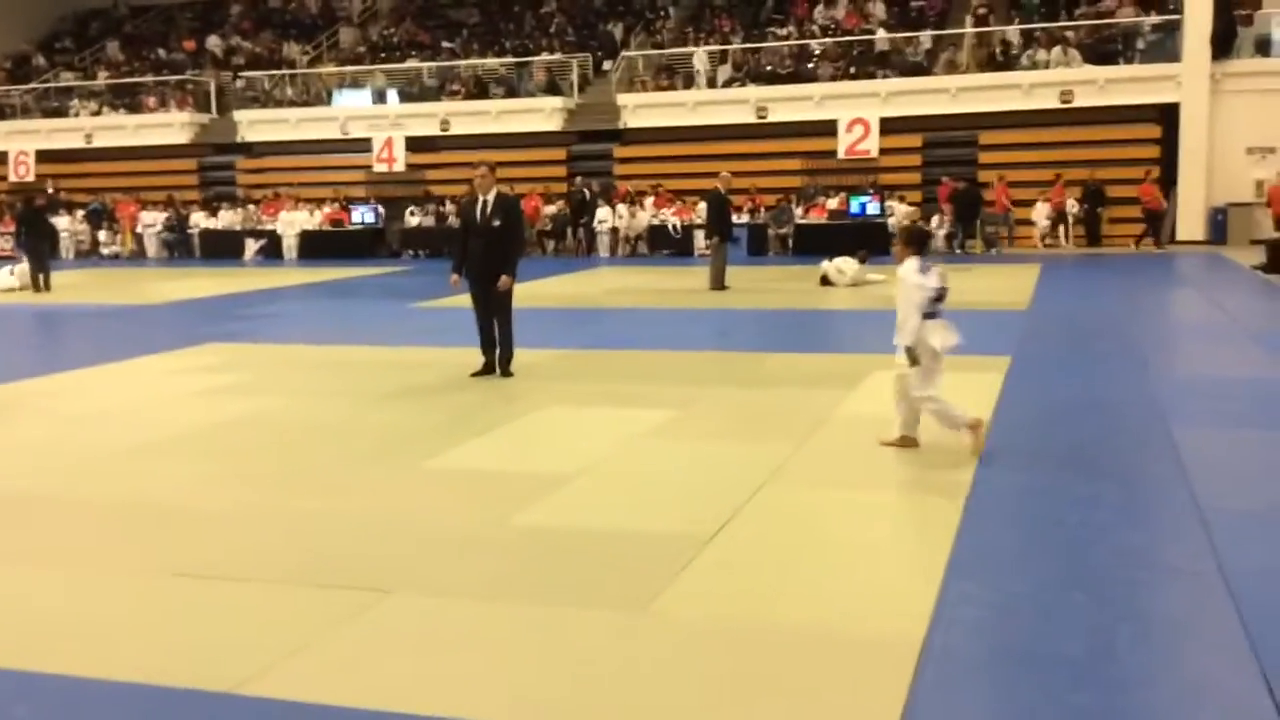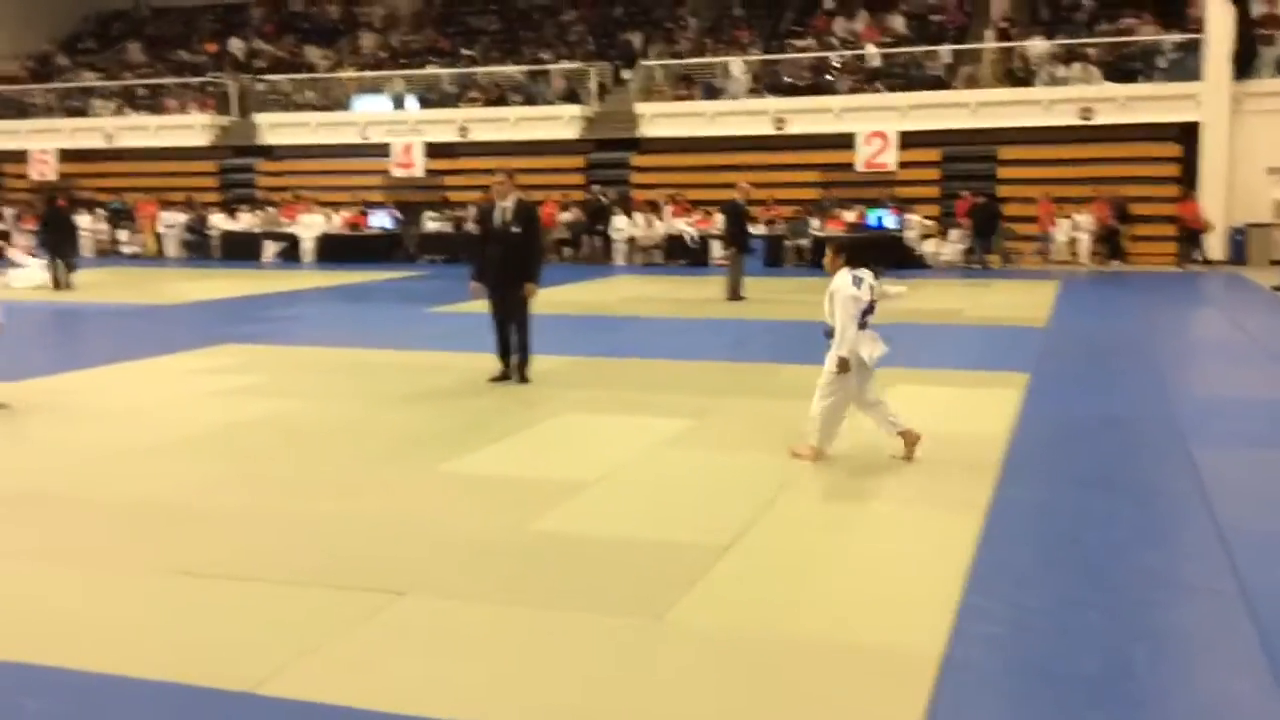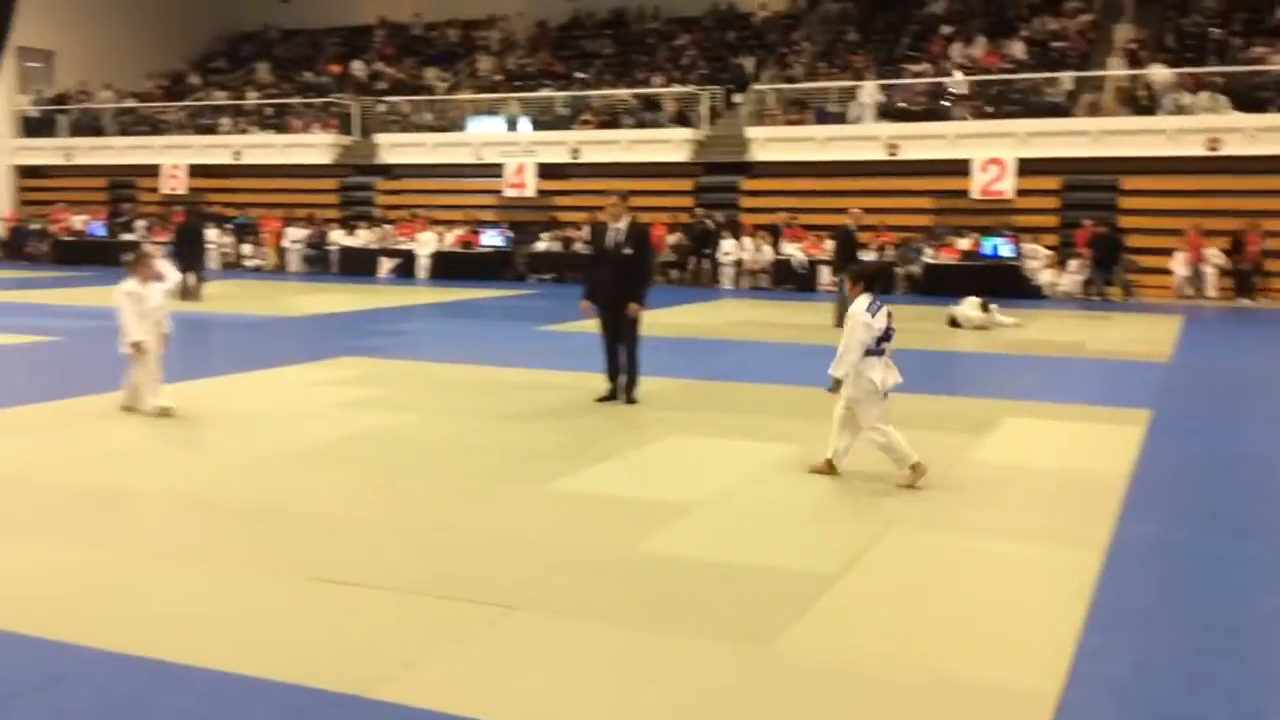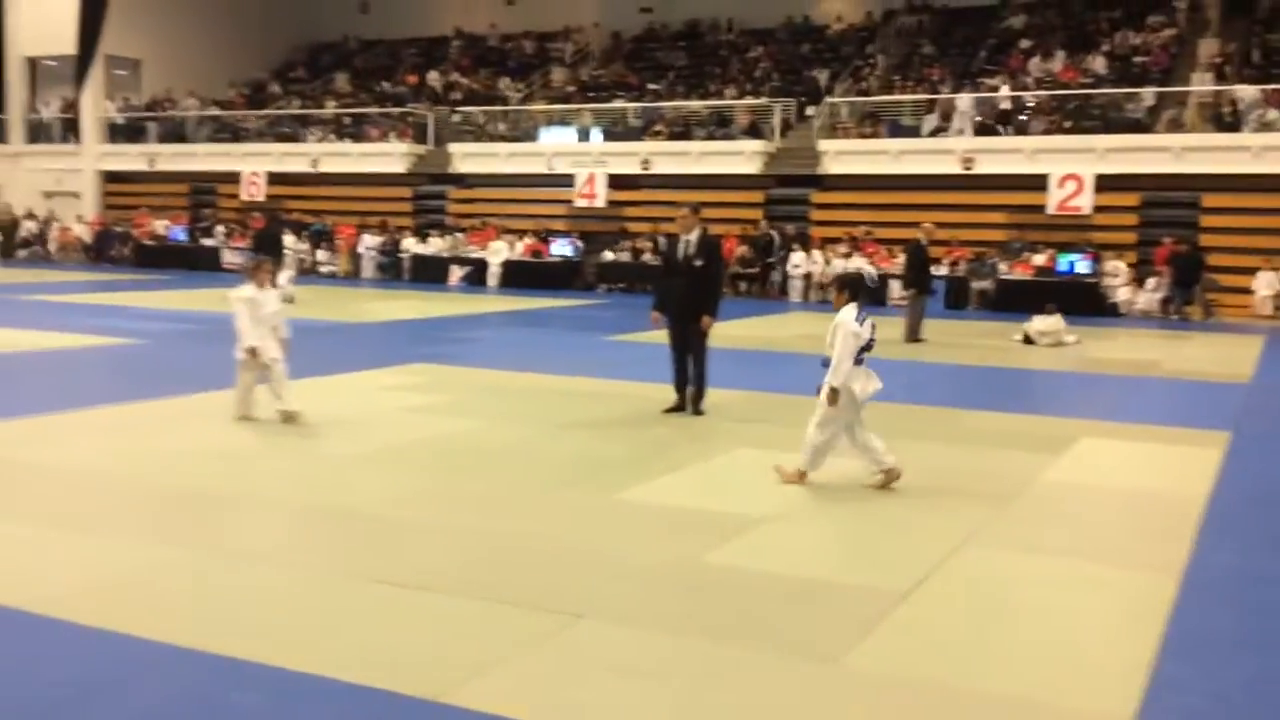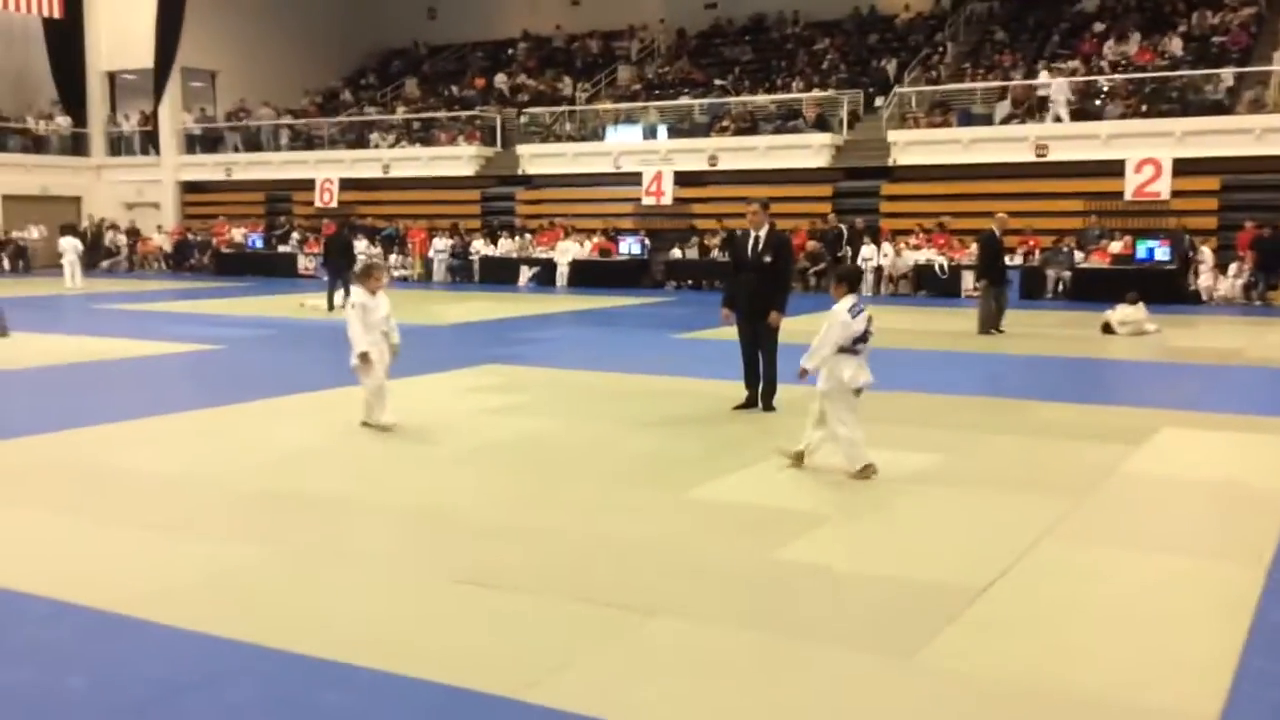
dt=0.4s
person 1, frame 1
left shoulder: (908, 273)
right shoulder: (927, 270)
left elbow: (909, 312)
left wrist: (908, 345)
left hip: (922, 338)
right hip: (929, 333)
left knee: (921, 392)
right knee: (904, 385)
left ankle: (970, 424)
right ankle: (907, 434)
person 1, frame 2
left shoulder: (843, 285)
right shoulder: (857, 278)
left elbow: (845, 324)
left wrist: (843, 356)
left hip: (847, 348)
right hip: (859, 346)
left knee: (827, 397)
right knee: (865, 398)
left ankle: (817, 447)
right ankle: (906, 434)
person 1, frame 3
left shoulder: (858, 311)
right shoulder: (879, 306)
left elbow: (850, 347)
left wrist: (838, 376)
left hip: (863, 374)
right hip: (873, 370)
left knee: (877, 425)
right knee: (844, 416)
left ankle: (913, 466)
right ankle: (832, 462)
person 1, frame 4
left shoulder: (846, 320)
right shoulder: (860, 316)
left elbow: (842, 357)
left wrist: (834, 386)
left hip: (845, 383)
right hip: (857, 381)
left knee: (821, 426)
right knee: (855, 429)
left ankle: (802, 472)
right ankle: (888, 467)
person 1, frame 5
left shoulder: (840, 311)
right shoulder: (862, 310)
left elbow: (825, 343)
right elbow: (862, 345)
left wrist: (807, 365)
right wrist: (860, 381)
left hip: (838, 371)
right hip: (852, 369)
left knee: (843, 420)
right knee: (820, 414)
left ankle: (863, 464)
right ankle: (802, 452)
person 2, frame 1
left shoulder: (509, 203)
right shoulder: (468, 206)
left elbow: (517, 241)
right elbow: (462, 240)
left wrist: (509, 272)
right wrist: (457, 270)
left hip: (500, 274)
right hip: (476, 272)
left knee: (503, 318)
right knee: (483, 319)
left ankle: (504, 363)
right ankle: (489, 361)
person 2, frame 2
left shoulder: (527, 210)
right shoulder: (486, 211)
left elbow: (535, 247)
right elbow: (480, 246)
left wrist: (532, 279)
right wrist: (477, 276)
left hip: (518, 278)
right hip: (494, 277)
left knee: (519, 324)
right knee: (500, 324)
left ankle: (521, 368)
right ankle: (506, 367)
person 2, frame 3
left shoulder: (639, 232)
right shoulder: (599, 231)
left elbow: (645, 269)
right elbow: (594, 265)
left wrist: (638, 299)
right wrist: (588, 296)
left hip: (628, 299)
right hip: (605, 298)
left knee: (629, 345)
right knee: (610, 345)
left ankle: (629, 389)
right ankle: (614, 387)
person 2, frame 4
left shoulder: (711, 245)
right shoulder: (670, 244)
left elbow: (716, 281)
right elbow: (663, 277)
left wrist: (710, 313)
right wrist: (658, 307)
left hip: (698, 311)
right hip: (675, 309)
left knee: (697, 357)
right knee: (678, 356)
left ankle: (696, 400)
right ankle: (681, 398)
person 2, frame 5
left shoulder: (780, 241)
right shoulder: (739, 240)
left elbow: (785, 277)
right elbow: (733, 274)
left wrist: (778, 308)
right wrist: (727, 304)
left hip: (767, 307)
right hip: (744, 306)
left knee: (768, 353)
right knee: (748, 353)
left ankle: (767, 397)
right ankle: (752, 395)
